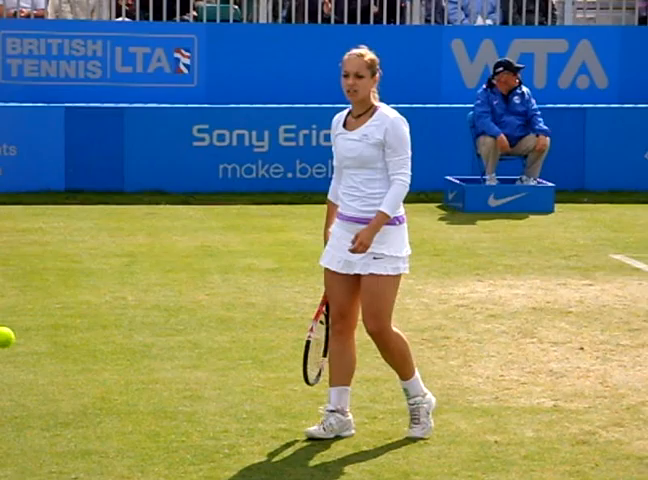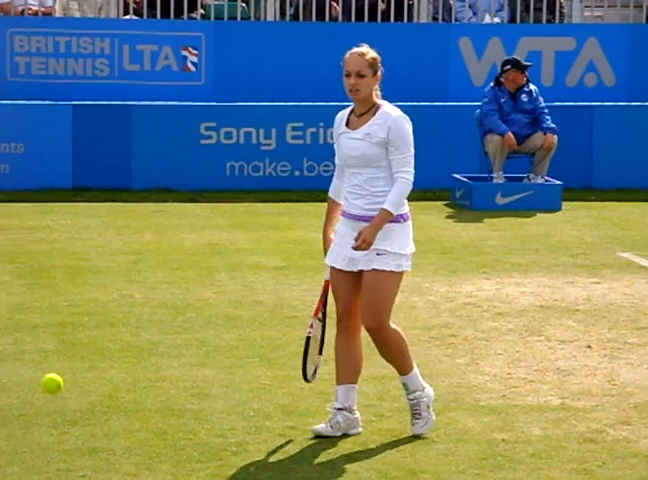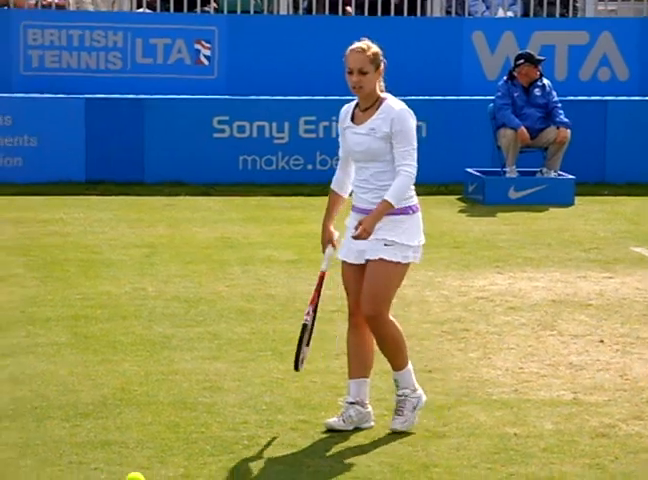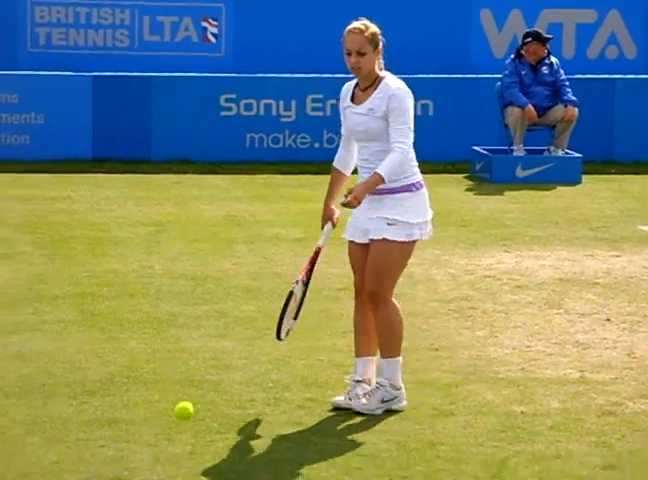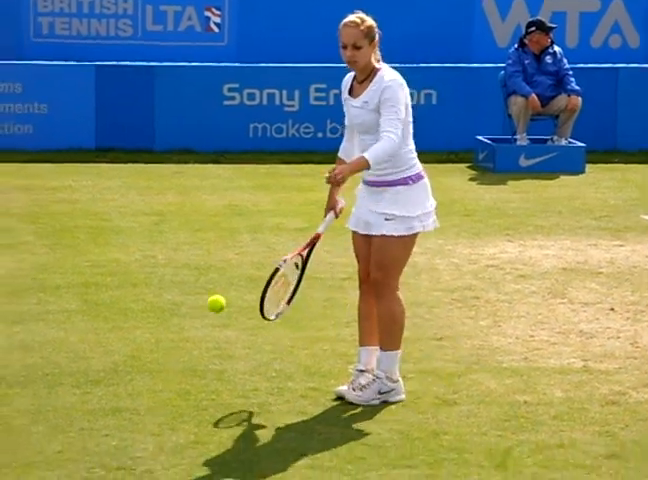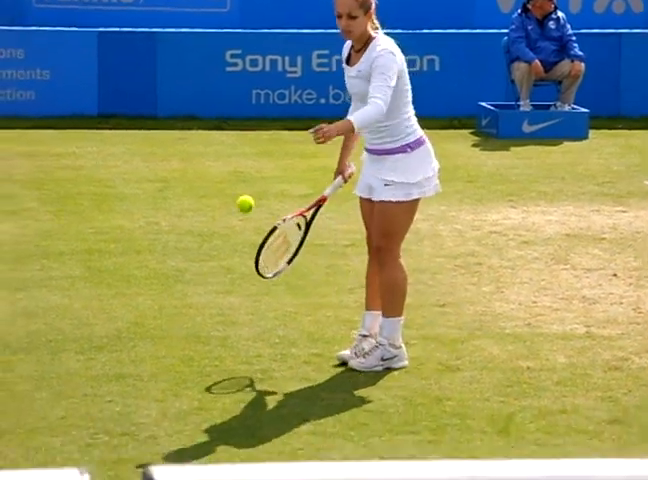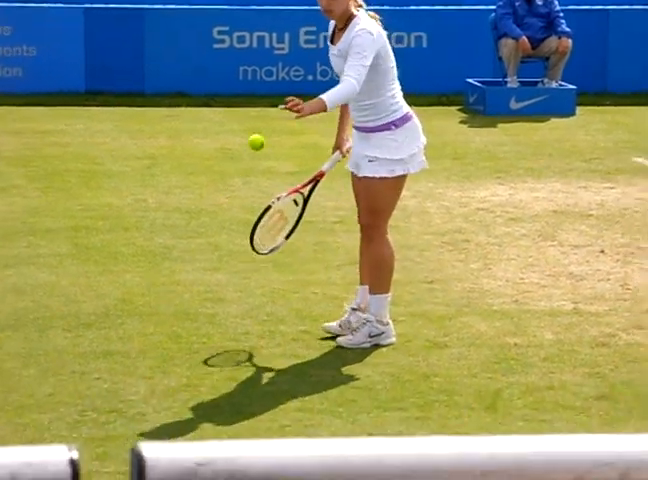
dt=0.1s
person 1, frame 1
left shoulder: (391, 122)
right shoulder: (339, 122)
left elbow: (401, 182)
left wrist: (372, 229)
right wrist: (329, 229)
left hip: (382, 234)
right hip: (345, 233)
left knee: (377, 326)
right knee: (339, 324)
left ankle: (418, 396)
right ankle: (338, 415)
person 1, frame 2
left shoulder: (394, 120)
right shoulder: (341, 120)
left elbow: (404, 180)
left wrist: (375, 226)
right wrist: (329, 227)
left hip: (387, 231)
right hip: (349, 230)
left knee: (375, 322)
right knee: (346, 322)
left ankle: (417, 390)
right ankle: (345, 413)
person 1, frame 3
left shoulder: (399, 114)
right shoulder: (346, 114)
left elbow: (407, 174)
left wrist: (376, 216)
right wrist: (328, 222)
left hip: (395, 225)
right hip: (361, 224)
left knee: (375, 314)
right knee: (356, 315)
left ankle: (408, 390)
right ankle: (356, 406)
person 1, frame 4
left shoulder: (396, 93)
right shoulder: (347, 92)
left elbow: (401, 152)
left wrist: (366, 186)
right wrist: (330, 199)
left hip: (400, 201)
right hip: (368, 202)
left knee: (377, 292)
right knee: (362, 293)
left ankle: (390, 388)
right ankle: (363, 384)
person 1, frame 5
left shoulder: (391, 85)
right shoulder: (348, 83)
left elbow: (390, 142)
left wrist: (350, 168)
right wrist: (335, 190)
left hip: (401, 196)
right hip: (369, 196)
left knee: (383, 286)
right knee: (368, 284)
left ankle: (389, 381)
right ankle: (365, 373)
person 1, frame 6
left shoulder: (384, 53)
right shoulder: (348, 50)
left elbow: (377, 108)
left wrist: (339, 129)
right wrist: (344, 157)
left hip: (404, 160)
right hip: (377, 161)
left knee: (386, 253)
right knee: (376, 250)
left ankle: (392, 347)
right ankle: (370, 337)
person 1, frame 7
left shoulder: (364, 34)
right shoulder: (337, 29)
left elbow: (351, 87)
left wrist: (312, 107)
right wrist: (341, 133)
left hip: (390, 138)
right hip: (368, 138)
left knee: (373, 228)
right knee: (368, 227)
left ankle: (377, 323)
right ankle: (363, 310)
